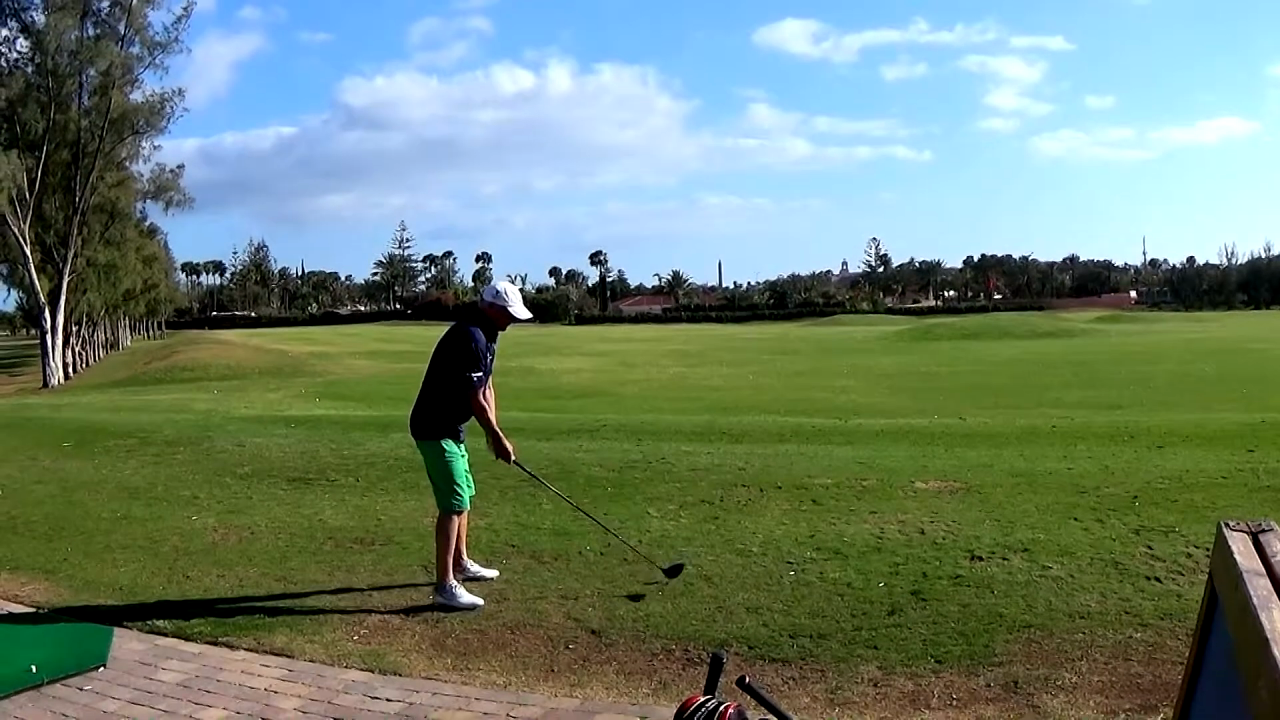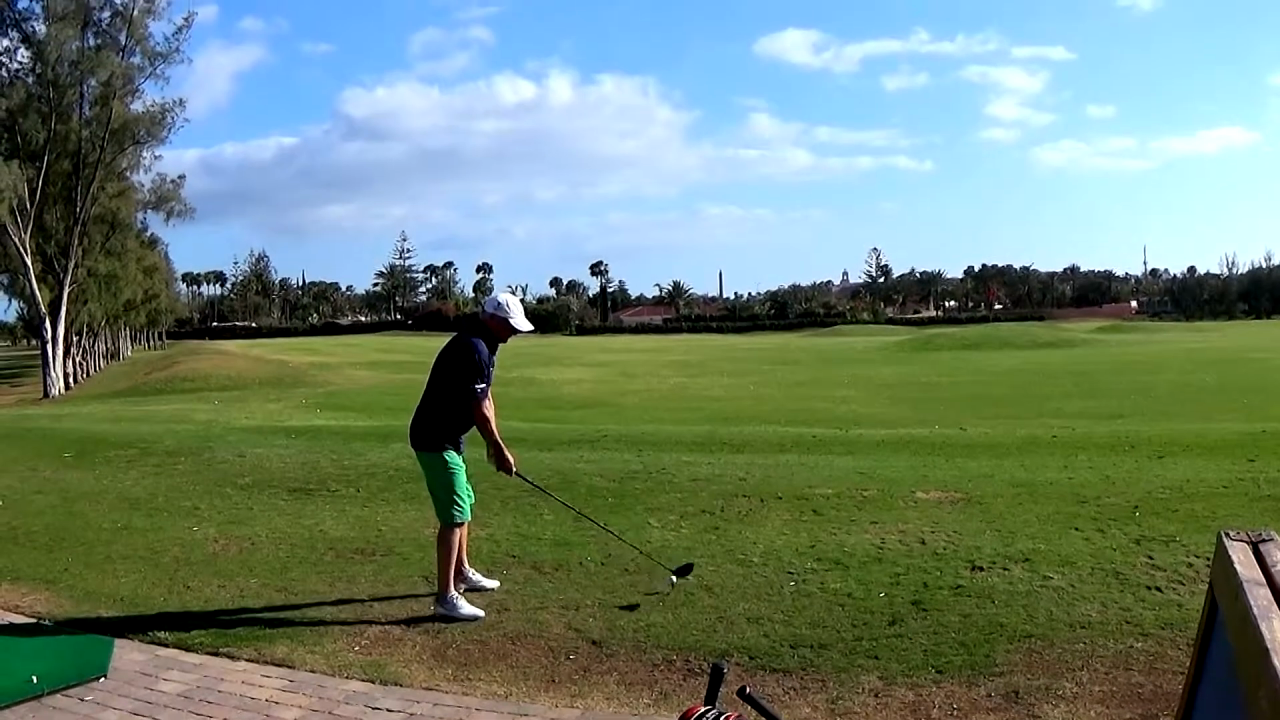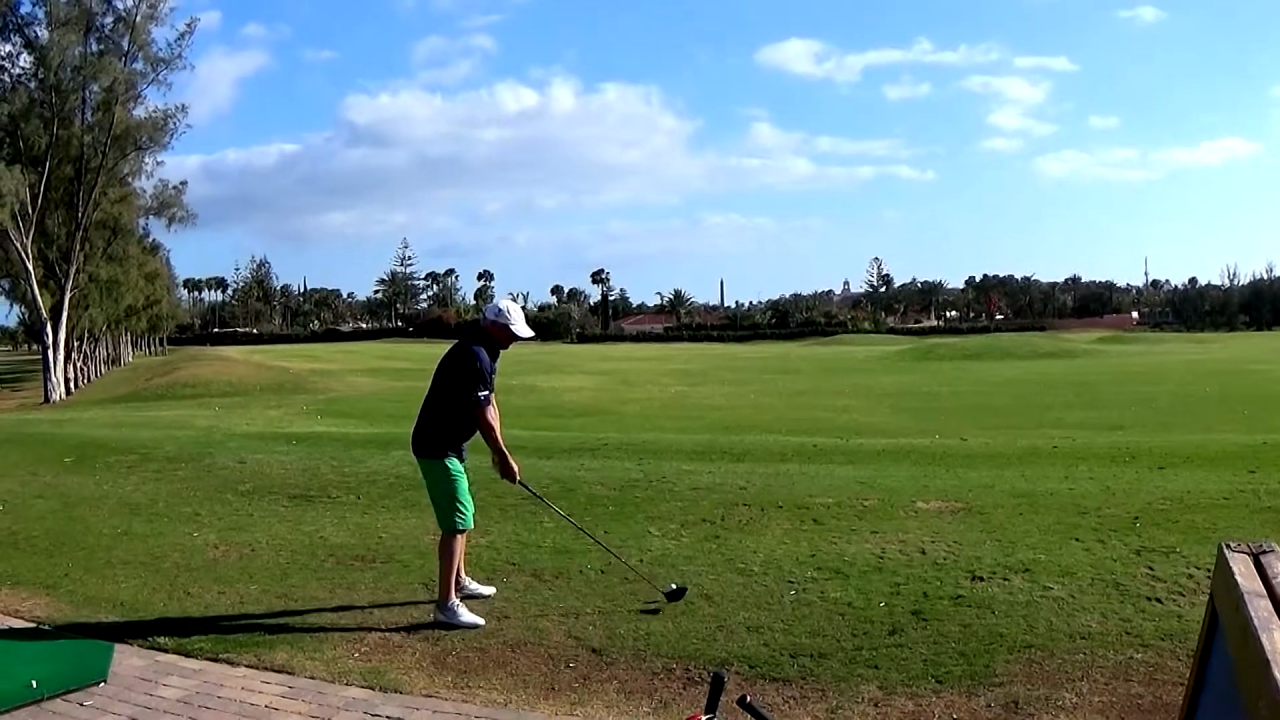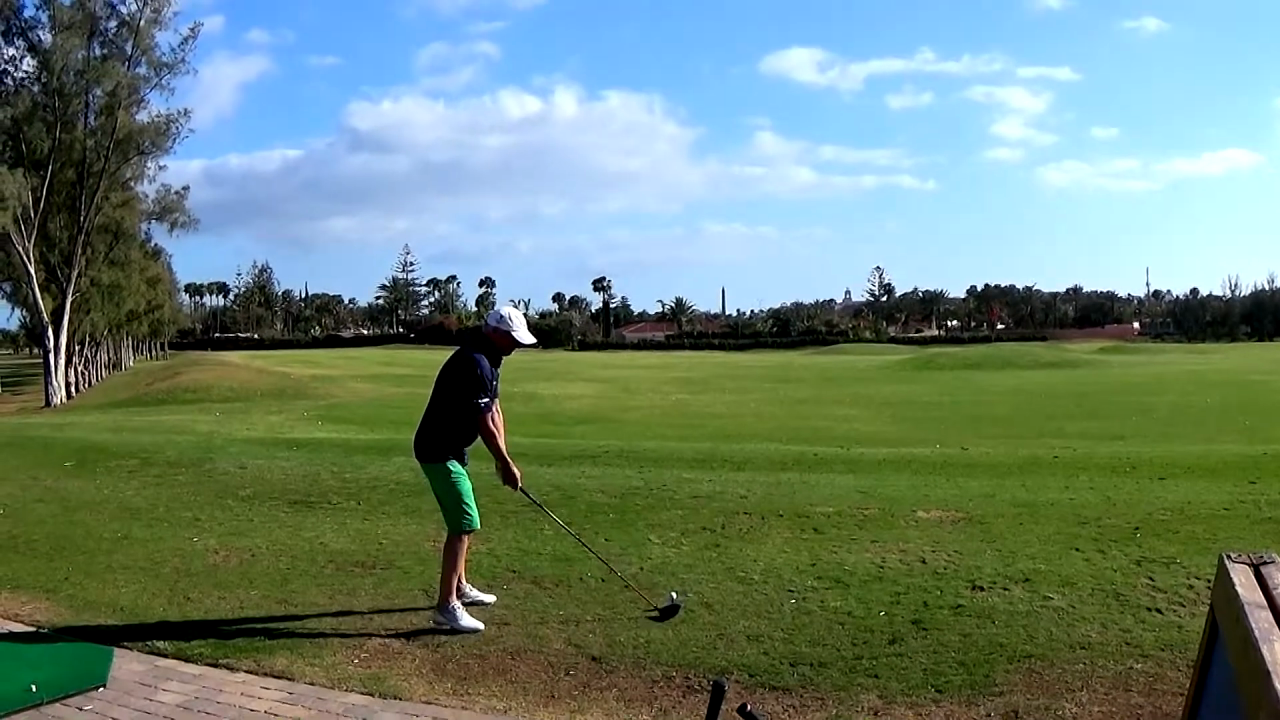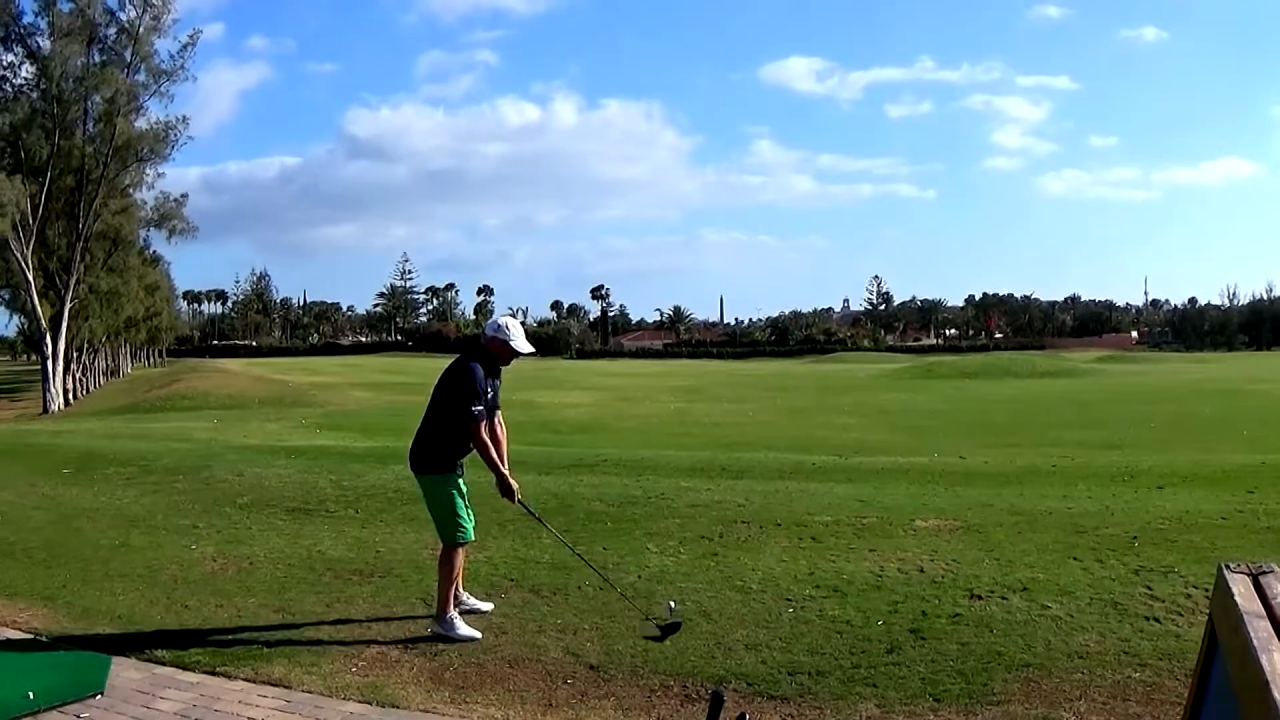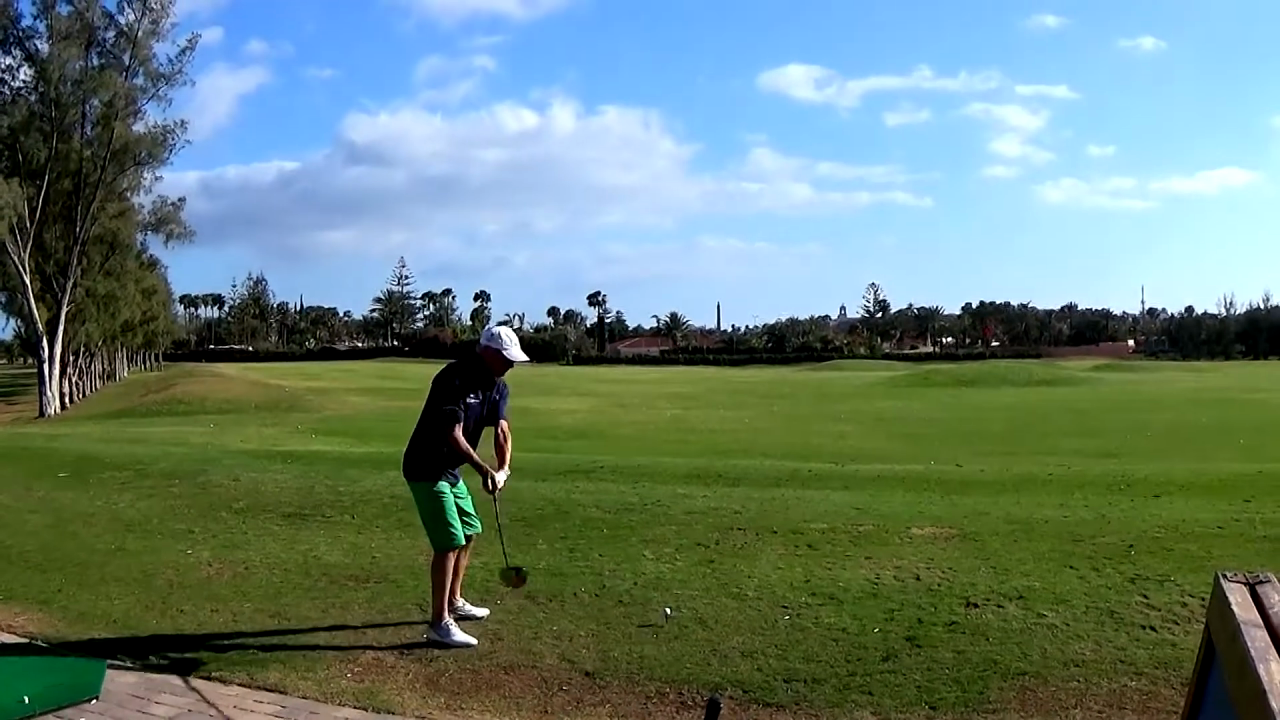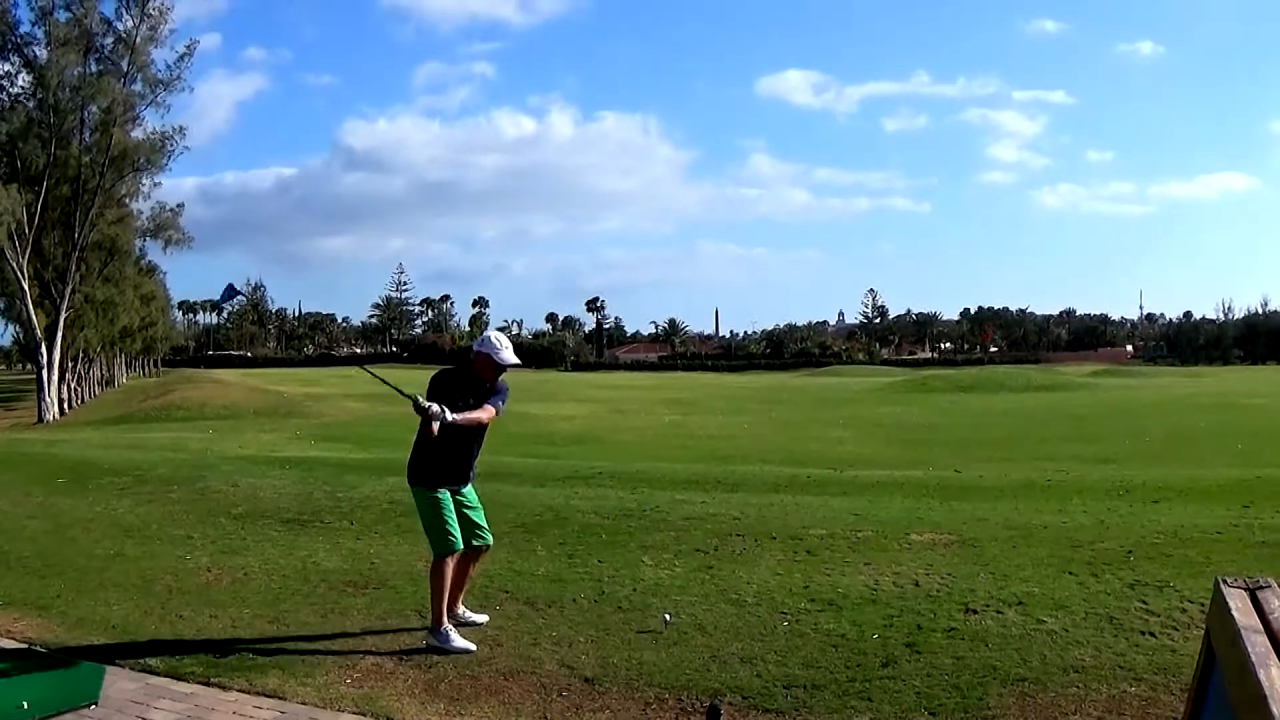
dt=0.2s
person 1, frame 1
left shoulder: (485, 334)
right shoulder: (470, 337)
left elbow: (486, 387)
right elbow: (476, 400)
left wrist: (495, 434)
right wrist: (498, 439)
left hip: (449, 426)
right hip: (435, 428)
left knee: (463, 496)
right knee: (454, 503)
left ankle: (461, 563)
right ankle: (445, 584)
person 1, frame 2
left shoulder: (482, 344)
right shoulder: (472, 349)
left elbow: (485, 399)
right elbow: (479, 411)
left wrist: (494, 446)
right wrist: (501, 450)
left hip: (447, 436)
right hip: (435, 439)
left knee: (463, 506)
right knee: (454, 515)
left ankle: (462, 572)
right ankle: (446, 596)
person 1, frame 3
left shoulder: (482, 351)
right shoulder: (474, 356)
left elbow: (490, 406)
right elbow: (484, 418)
left wrist: (499, 453)
right wrist: (505, 457)
left hip: (447, 443)
right hip: (437, 446)
left knee: (462, 515)
right knee: (457, 522)
left ankle: (459, 581)
right ankle: (447, 603)
person 1, frame 4
left shoulder: (487, 359)
right shoulder: (474, 363)
left elbow: (495, 411)
right elbow: (485, 425)
left wrist: (503, 459)
right wrist: (507, 464)
left hip: (450, 448)
right hip: (439, 451)
left knee: (464, 521)
right knee: (464, 524)
left ankle: (460, 588)
right ankle: (447, 605)
person 1, frame 5
left shoulder: (491, 371)
right shoulder: (470, 372)
left elbow: (496, 423)
right elbow: (478, 435)
left wrist: (505, 469)
right wrist: (502, 477)
left hip: (448, 460)
right hip: (434, 462)
left knee: (462, 529)
right knee: (458, 535)
left ankle: (458, 596)
right ankle: (444, 616)
person 1, frame 6
left shoulder: (497, 386)
right shoulder: (454, 378)
left elbow: (502, 430)
right elbow: (453, 436)
left wrist: (503, 469)
right wrist: (482, 470)
left hip: (449, 470)
right hip: (426, 469)
left knee: (468, 532)
right knee: (449, 541)
left ankle: (453, 602)
right ankle: (439, 622)
person 1, frame 7
left shoulder: (498, 389)
right shoulder: (444, 381)
left elbow: (484, 416)
right elbow: (430, 434)
left wrist: (451, 416)
right wrist: (429, 417)
left hip: (461, 478)
right hip: (430, 476)
left knee: (479, 542)
right knee: (450, 547)
left ankle: (455, 608)
right ankle: (439, 628)
